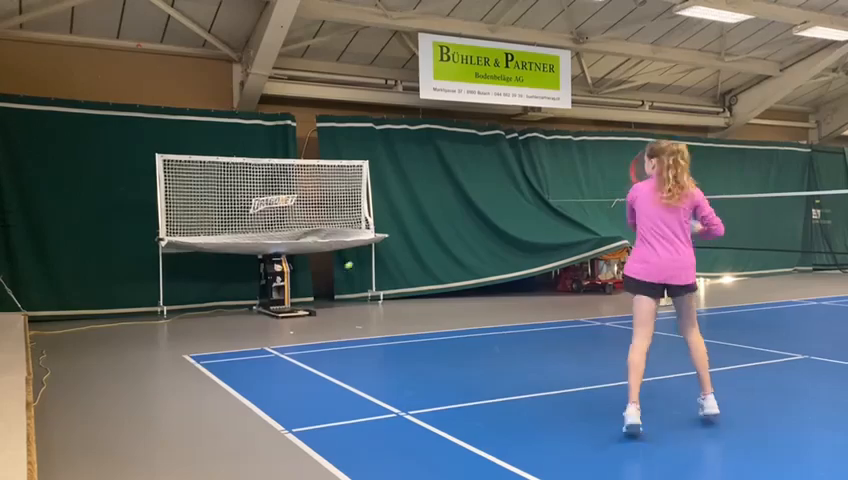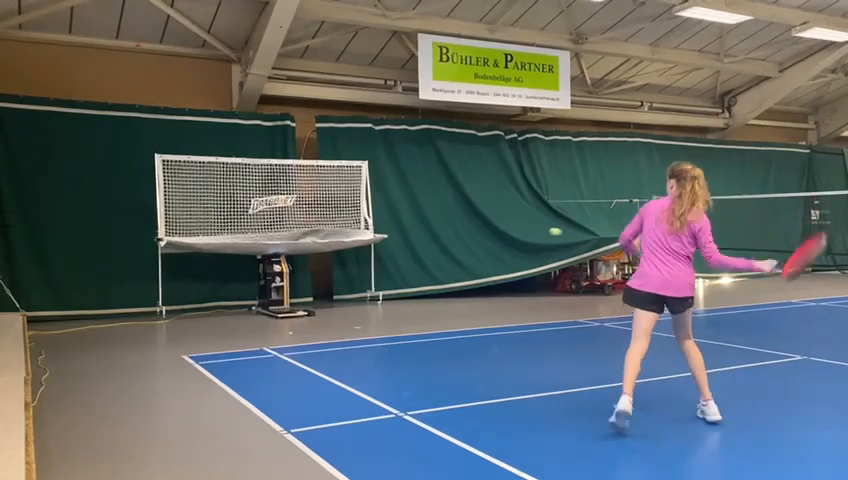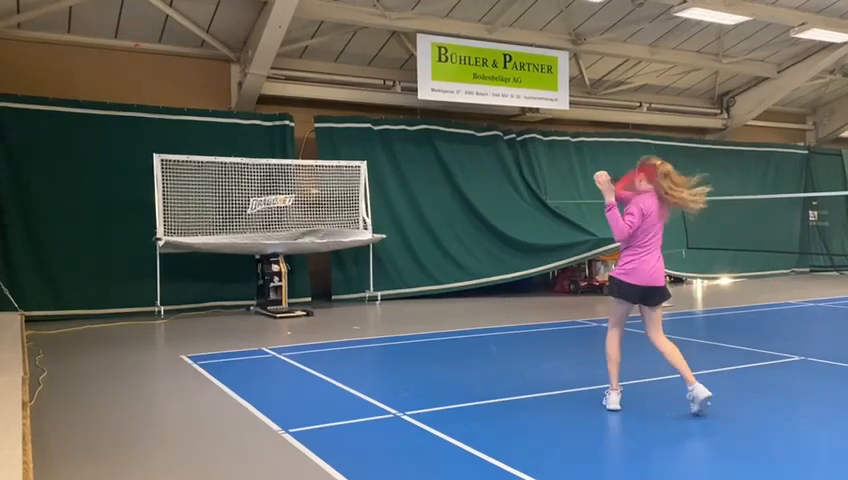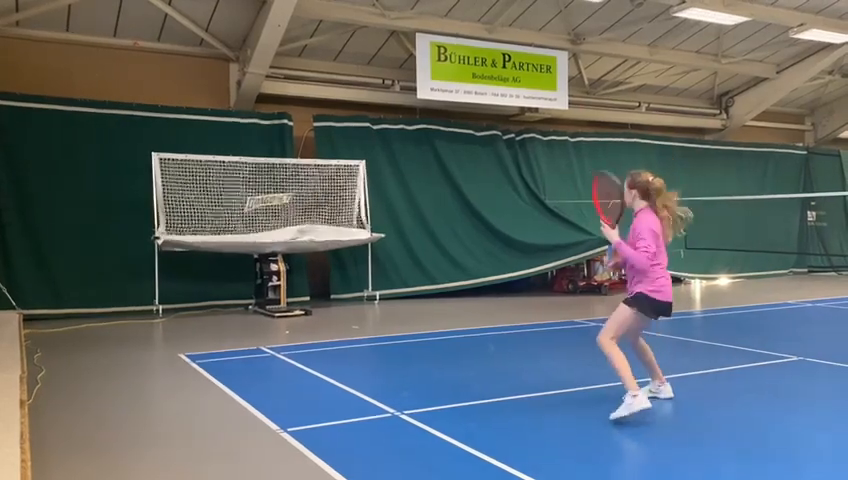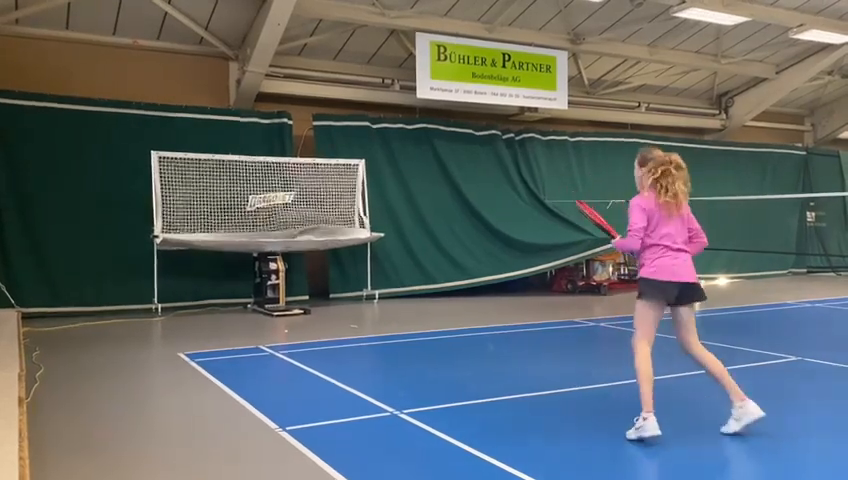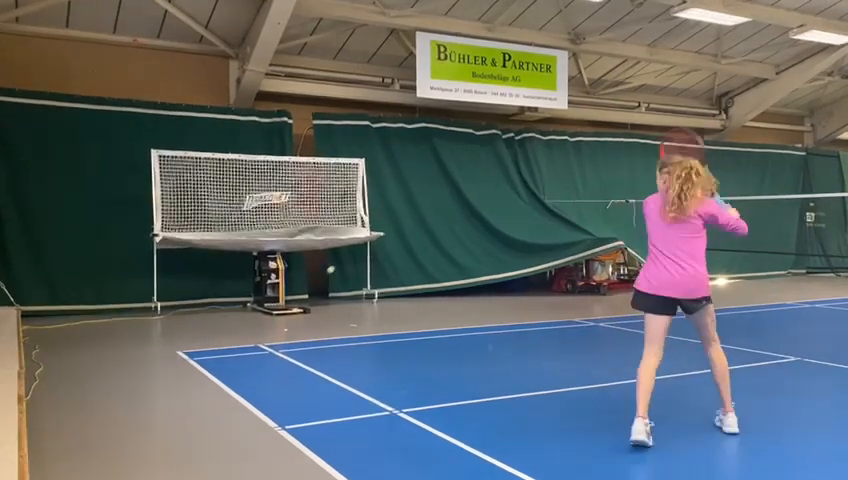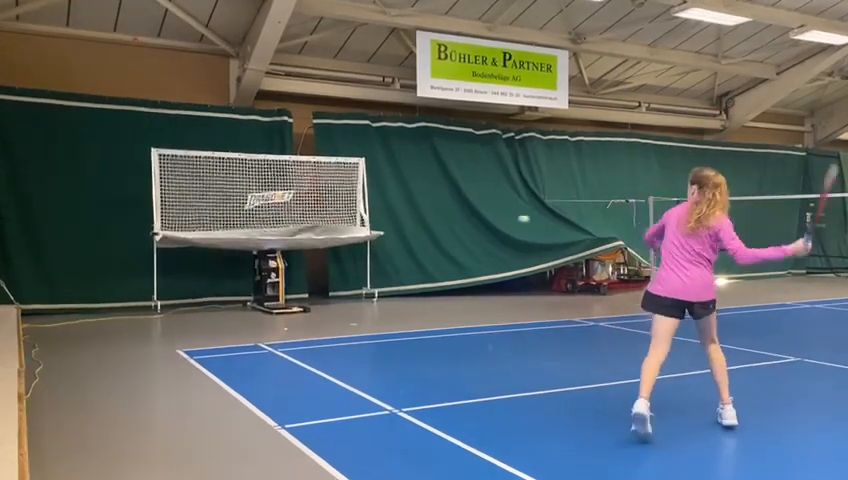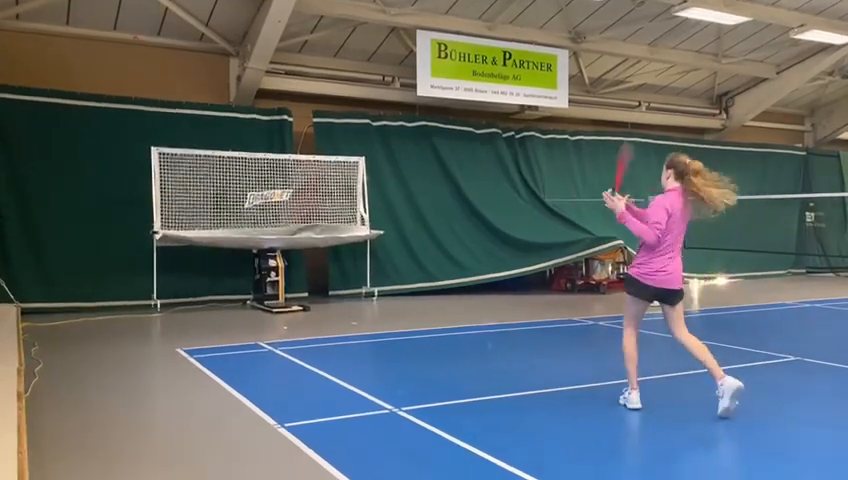
dt=0.4s
person 1, frame 1
left shoulder: (637, 190)
right shoulder: (690, 191)
right elbow: (717, 230)
right wrist: (697, 228)
left hip: (645, 271)
right hip: (681, 270)
left knee: (641, 339)
right knee: (691, 333)
left ankle: (633, 408)
right ankle: (708, 398)
person 1, frame 2
left shoulder: (649, 208)
right shoulder: (698, 217)
left elbow: (625, 239)
right elbow: (714, 259)
left wrist: (633, 247)
right wrist: (754, 265)
left hip: (646, 285)
right hip: (680, 287)
left knee: (638, 346)
right knee: (686, 341)
left ankle: (626, 399)
right ankle: (707, 403)
person 1, frame 3
left shoulder: (640, 203)
right shoulder: (657, 200)
left elbow: (621, 234)
right elbow: (624, 195)
left wrist: (609, 202)
right wrist: (608, 185)
left hip: (629, 275)
right hip: (654, 277)
left knee: (615, 331)
right knee: (657, 337)
left ankle: (614, 393)
right ankle: (694, 386)
person 1, frame 4
left shoulder: (644, 221)
right shoulder: (647, 217)
left elbow: (642, 264)
left wrist: (615, 241)
right wrist: (619, 261)
left hip: (649, 293)
right hip: (655, 292)
left knee: (606, 338)
right knee: (632, 336)
left ankle: (635, 395)
right ankle: (660, 384)
person 1, frame 5
left shoulder: (640, 202)
right shoulder: (678, 201)
left elbow: (634, 243)
right elbow: (700, 241)
left wrist: (617, 243)
left hip: (657, 277)
right hip: (685, 277)
left knee: (641, 346)
right knee: (692, 346)
left ankle: (647, 418)
right ankle: (742, 404)
person 1, frame 6
left shoulder: (650, 204)
right shoulder: (704, 204)
right elbow: (741, 229)
right wrist: (732, 215)
left hip: (656, 287)
right hip: (694, 285)
left knee: (652, 355)
right knee: (712, 344)
left ankle: (641, 422)
right ankle: (728, 414)
person 1, frame 7
left shoulder: (674, 212)
right shoulder: (719, 220)
left elbow: (649, 236)
right elbow: (744, 256)
left wrist: (657, 245)
right wrist: (788, 250)
left hip: (666, 290)
right hip: (700, 292)
left knee: (656, 352)
right knee: (711, 345)
left ankle: (642, 402)
right ankle: (727, 407)
person 1, frame 8
left shoulder: (663, 201)
right shoulder: (684, 201)
left elbow: (651, 238)
right elbow: (649, 219)
left wrist: (621, 213)
right wrist: (628, 207)
left hip: (645, 275)
right hip: (672, 279)
left knee: (630, 329)
right knee: (682, 334)
left ankle: (633, 392)
right ankle: (723, 380)
